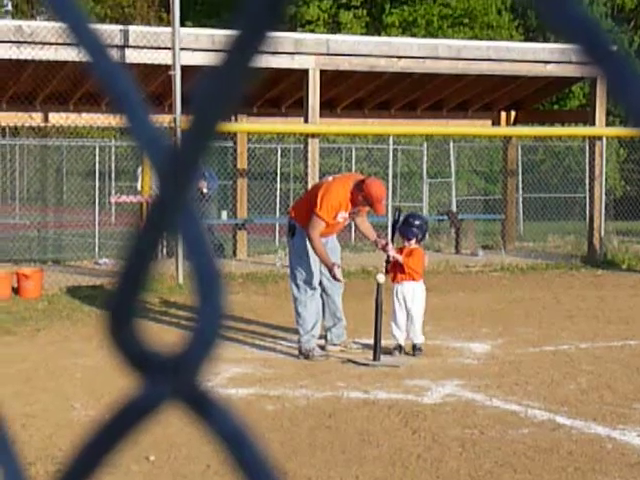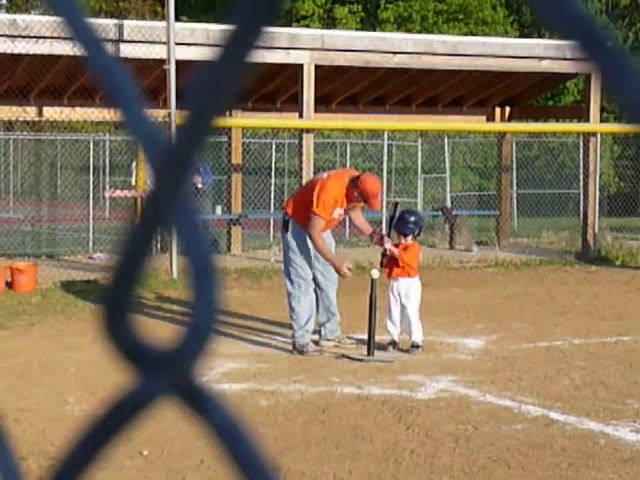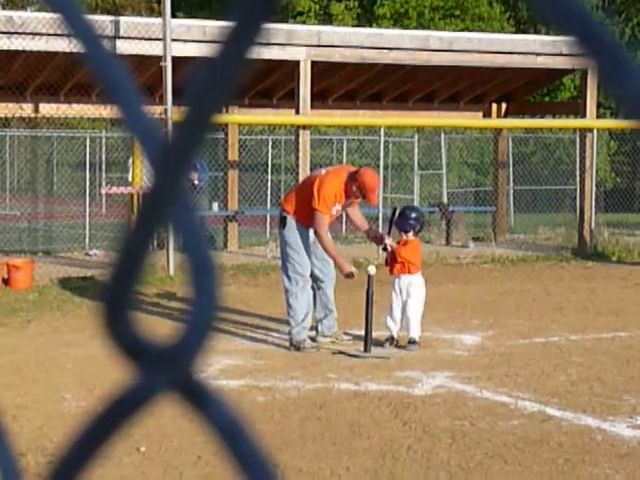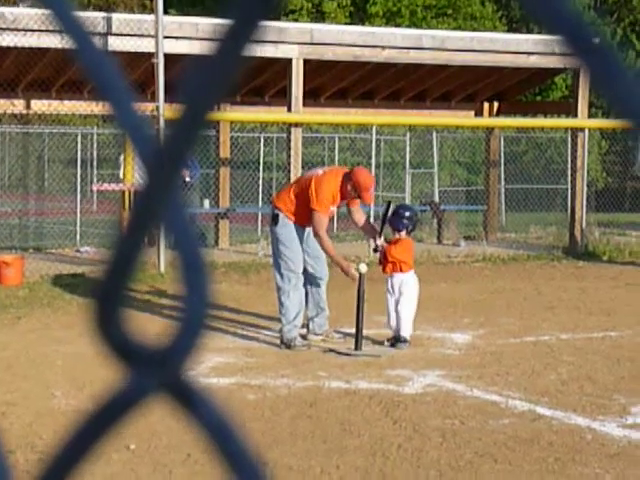
dt=0.2s
person 1, frame 1
left shoulder: (363, 189)
right shoulder: (333, 193)
left elbow: (360, 219)
right elbow: (312, 234)
left wrist: (376, 240)
right wrist: (329, 264)
left hip: (328, 233)
right hip: (304, 230)
left knee: (333, 287)
right knee: (308, 287)
left ankle: (336, 339)
right ankle: (307, 345)
person 1, frame 2
left shoulder: (358, 184)
right shoulder: (329, 190)
left elbow: (355, 212)
right elbow: (312, 232)
left wrist: (372, 234)
right wrist: (336, 263)
left hip: (321, 228)
right hip: (298, 225)
left knee: (327, 281)
right knee: (302, 282)
left ankle: (330, 334)
right ankle: (301, 341)
person 1, frame 3
left shoulder: (355, 181)
right shoulder: (328, 186)
left elbow: (352, 209)
right elbow: (320, 231)
left wrist: (370, 232)
right wrist: (340, 262)
left hip: (316, 222)
right hip: (295, 221)
left knee: (325, 277)
right knee: (300, 278)
left ankle: (327, 330)
right ankle: (298, 337)
person 1, frame 4
left shoulder: (350, 182)
right shoulder: (325, 187)
left elbow: (358, 215)
right elbow: (320, 233)
left wrist: (379, 238)
right wrist: (342, 263)
left hip: (309, 221)
right hip: (287, 219)
left knee: (317, 274)
right knee: (292, 276)
left ankle: (318, 328)
right ankle: (289, 335)
person 2, frame 1
left shoulder: (418, 252)
right shoulder: (399, 251)
left elbow: (409, 264)
right elbow: (390, 269)
left wrist: (396, 255)
right wrist: (391, 258)
left hip: (414, 288)
right hip: (398, 288)
left knee: (415, 317)
right knee: (398, 317)
left ankle: (417, 342)
right ankle: (400, 343)
person 2, frame 2
left shoulder: (413, 247)
right shoulder: (395, 246)
left elbow: (403, 257)
right elbow: (385, 264)
left wrist: (392, 248)
right wrist: (387, 252)
left hip: (410, 284)
right hip: (394, 284)
left knee: (411, 313)
right knee: (393, 313)
left ankle: (416, 341)
right ankle: (394, 339)
person 2, frame 3
left shoulder: (414, 243)
right shoulder: (398, 244)
left elbow: (401, 252)
right elbow: (390, 262)
left wrist: (392, 244)
right wrist: (389, 250)
left hip: (413, 281)
right hip: (398, 280)
left knee: (412, 311)
right knee: (395, 309)
left ankle: (413, 338)
right ankle: (393, 335)
person 2, frame 4
left shoulder: (406, 242)
right shoulder: (392, 242)
left elbow: (392, 252)
right elbow: (384, 261)
left wrist: (383, 244)
right wrist: (382, 250)
left hip: (406, 280)
right hip: (392, 279)
left knee: (404, 309)
right knee: (392, 309)
left ankle: (404, 336)
right ankle: (396, 334)
